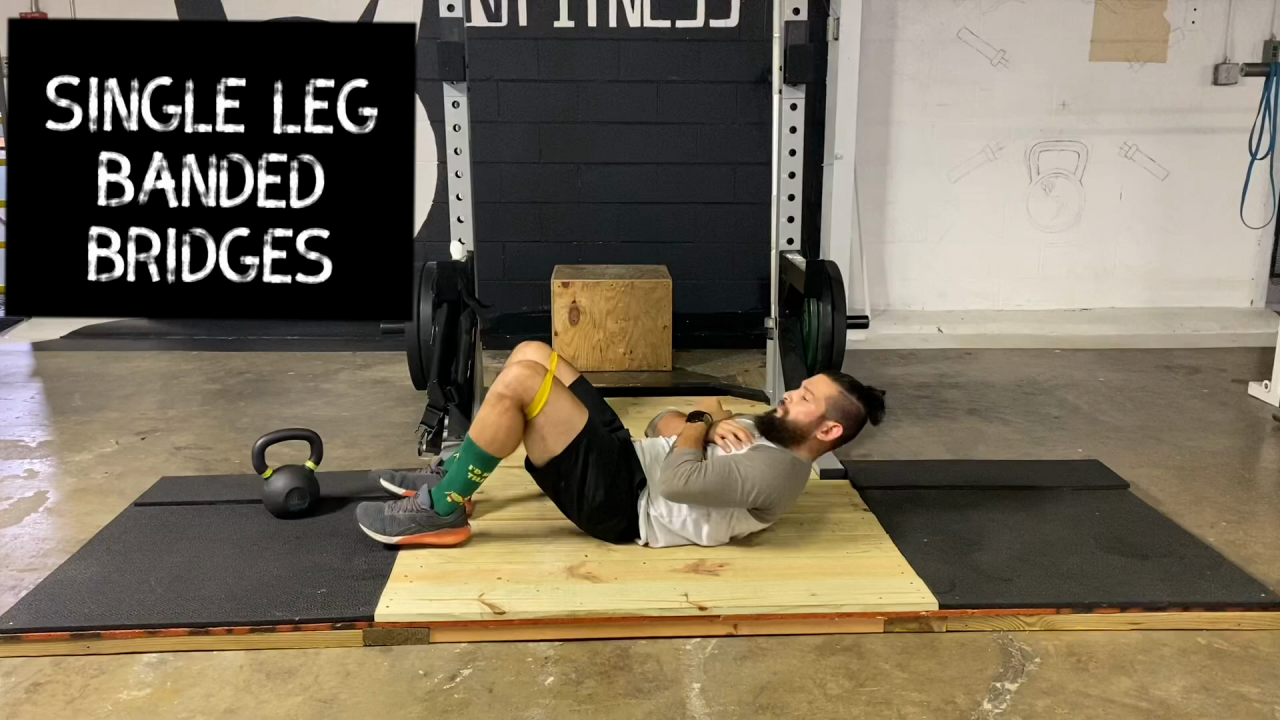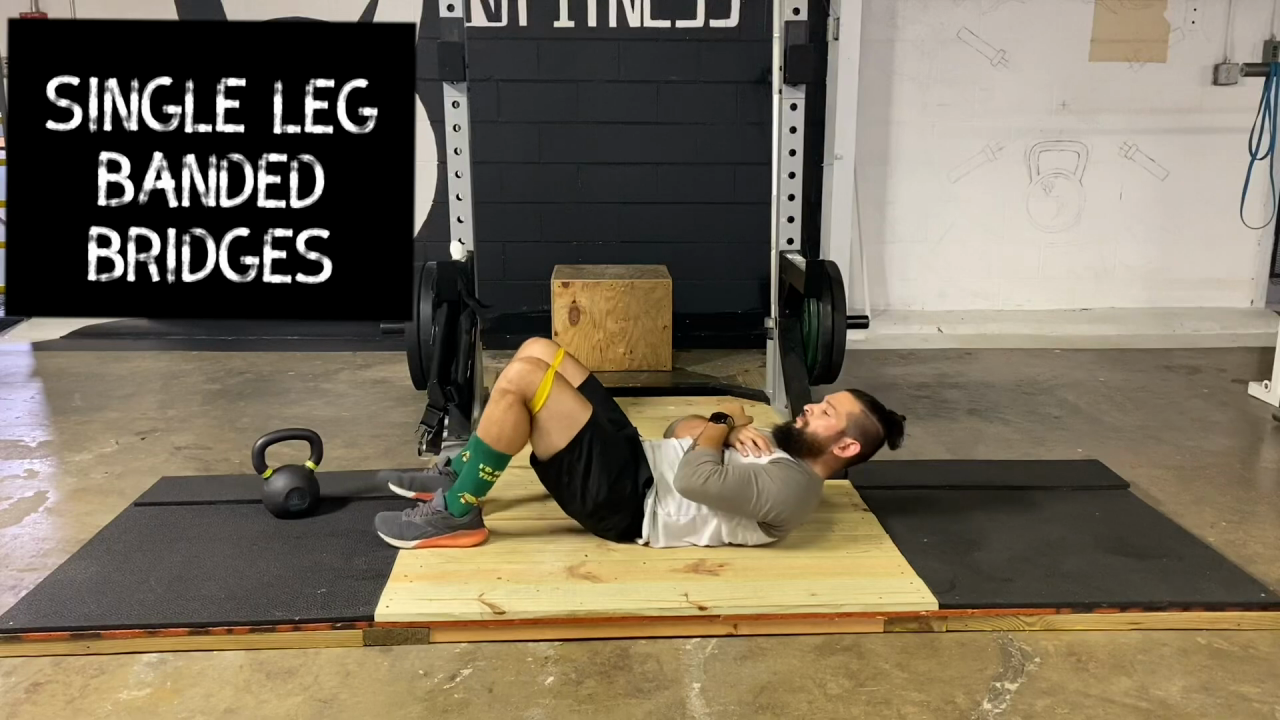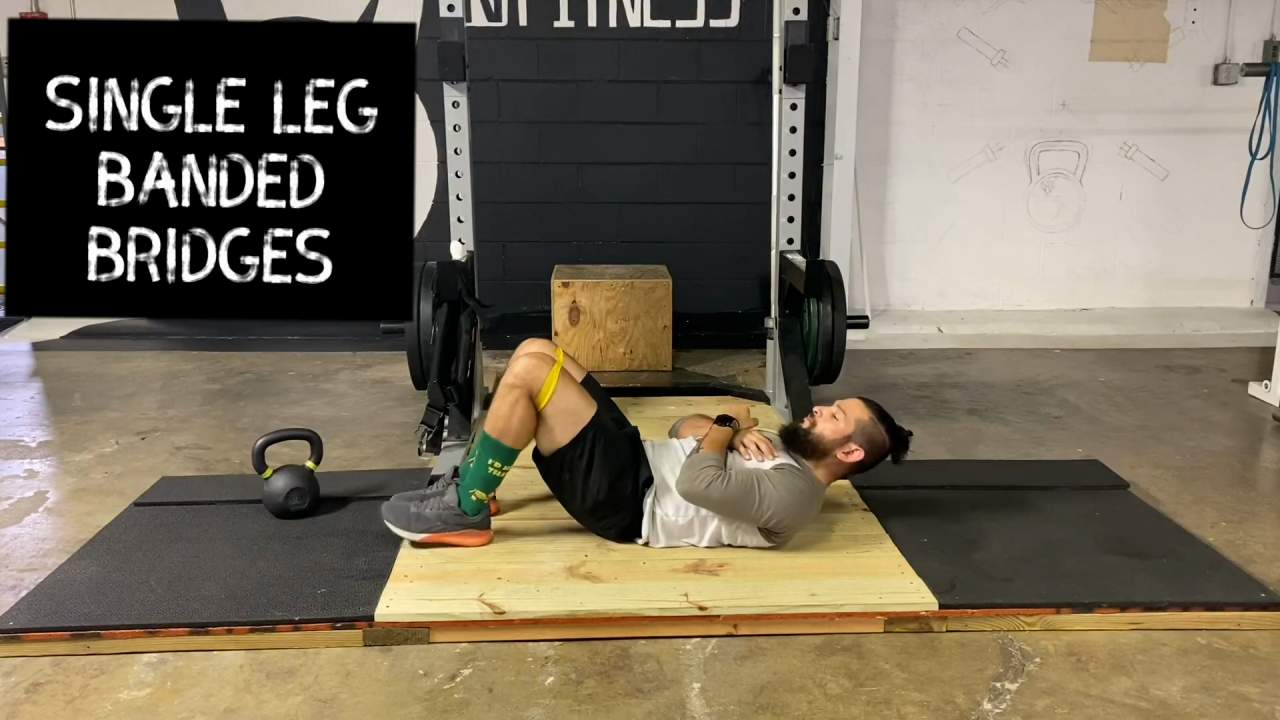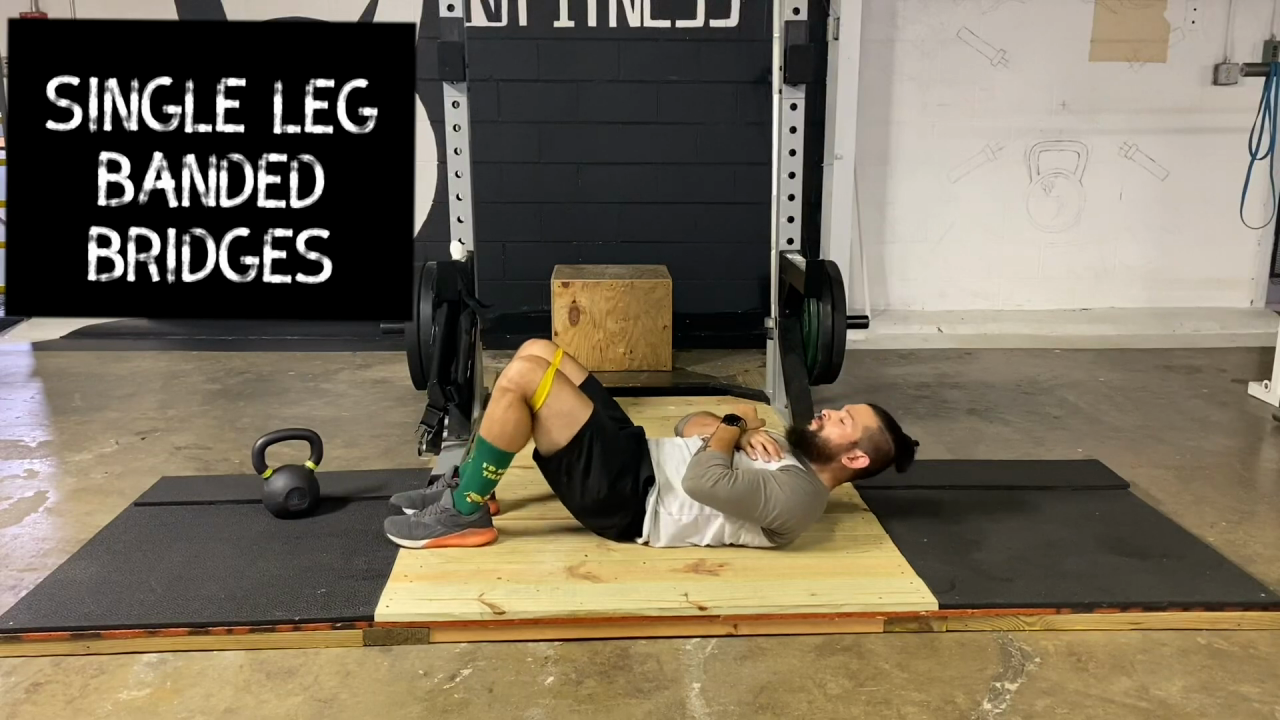
dt=0.3s
person 1, frame 1
left shoulder: (779, 471)
right shoulder: (768, 434)
left elbow: (676, 481)
right elbow: (662, 426)
left wrist: (704, 418)
right wrist: (714, 421)
left hip: (620, 503)
right hip: (628, 457)
left knee: (517, 382)
right knee: (531, 354)
left ankle: (441, 512)
right ankle: (451, 477)
person 1, frame 2
left shoulder: (792, 487)
right shoulder: (779, 447)
left elbow: (695, 480)
right elbow: (679, 431)
left wrist: (724, 421)
right wrist: (733, 427)
left hip: (625, 500)
right hip: (634, 454)
left knee: (520, 379)
right knee: (538, 350)
left ankle: (457, 514)
right ankle: (459, 475)
person 1, frame 3
left shoulder: (792, 496)
right shoulder: (781, 451)
left elbow: (695, 483)
right elbow: (686, 429)
left wrist: (728, 423)
right wrist: (736, 431)
left hip: (623, 500)
right hip: (633, 456)
left knee: (528, 371)
right knee: (536, 351)
left ankle: (466, 513)
right ankle: (471, 483)
person 1, frame 4
left shoulder: (796, 497)
right shoulder: (783, 451)
left elbow: (701, 481)
right elbow: (691, 425)
left wrist: (736, 423)
right wrist: (743, 428)
left hip: (625, 498)
right hip: (635, 452)
left knee: (522, 374)
right knee: (536, 350)
left ankle: (464, 512)
right ankle: (468, 483)
